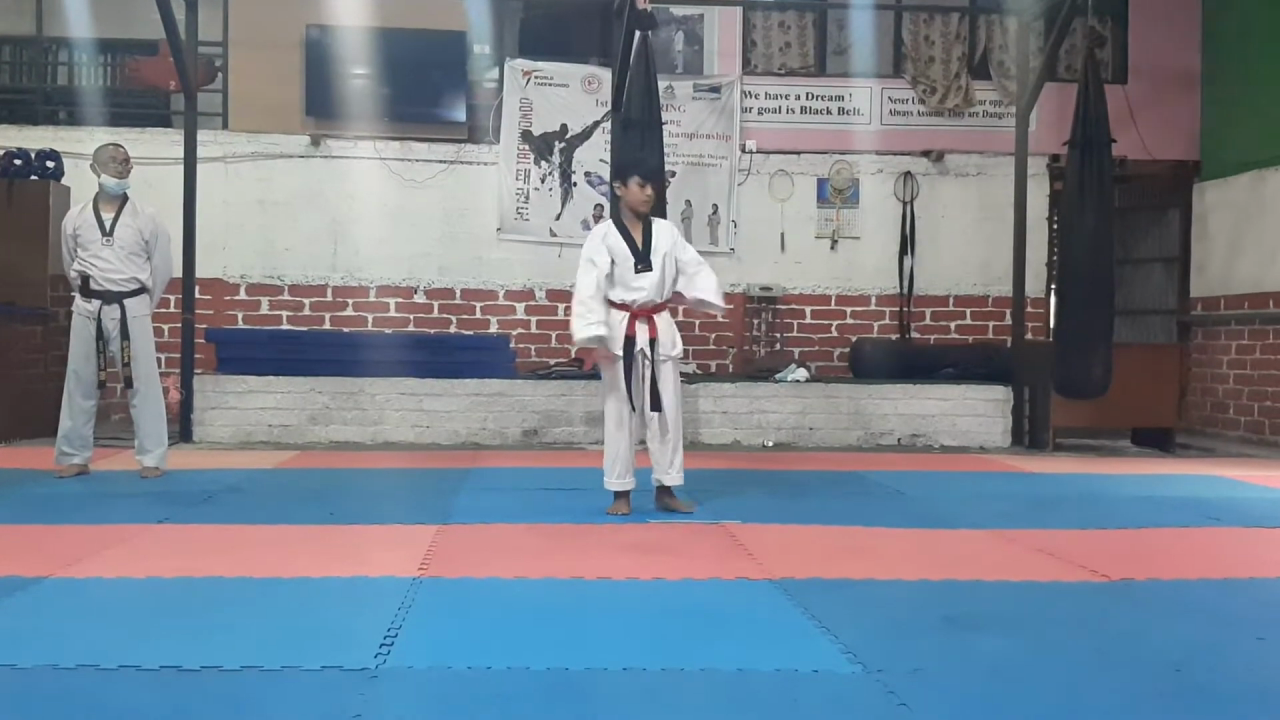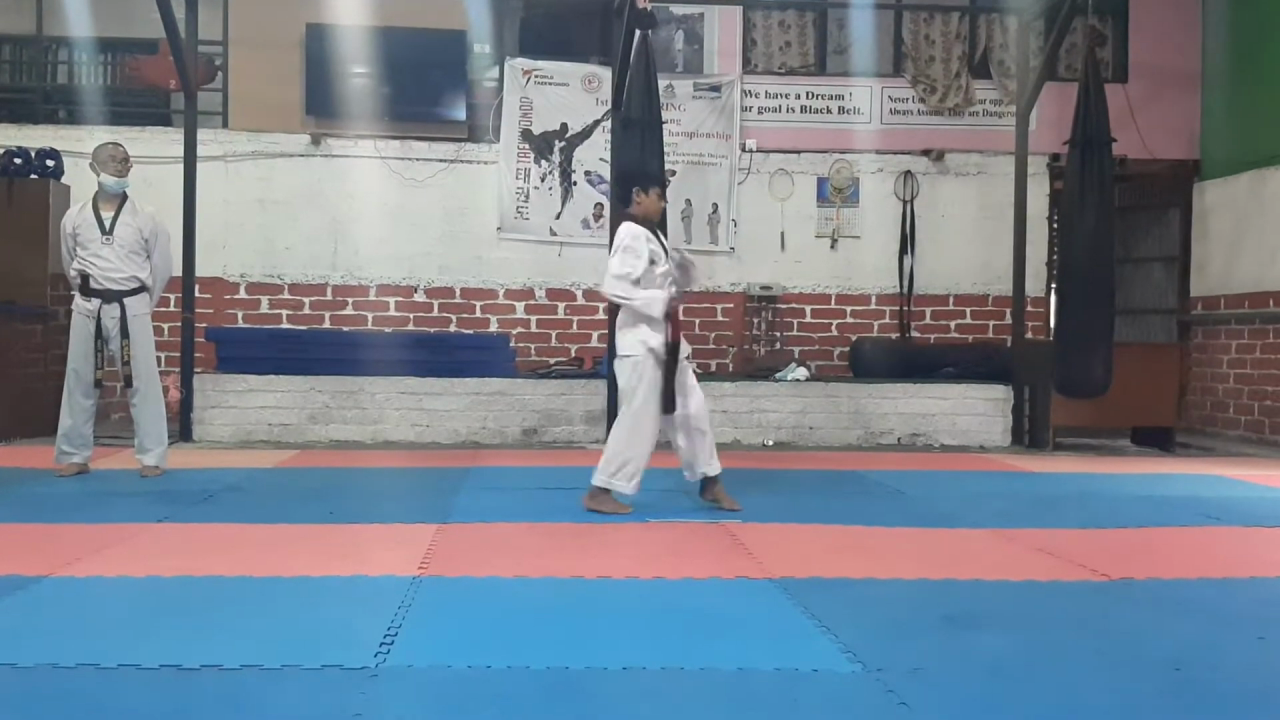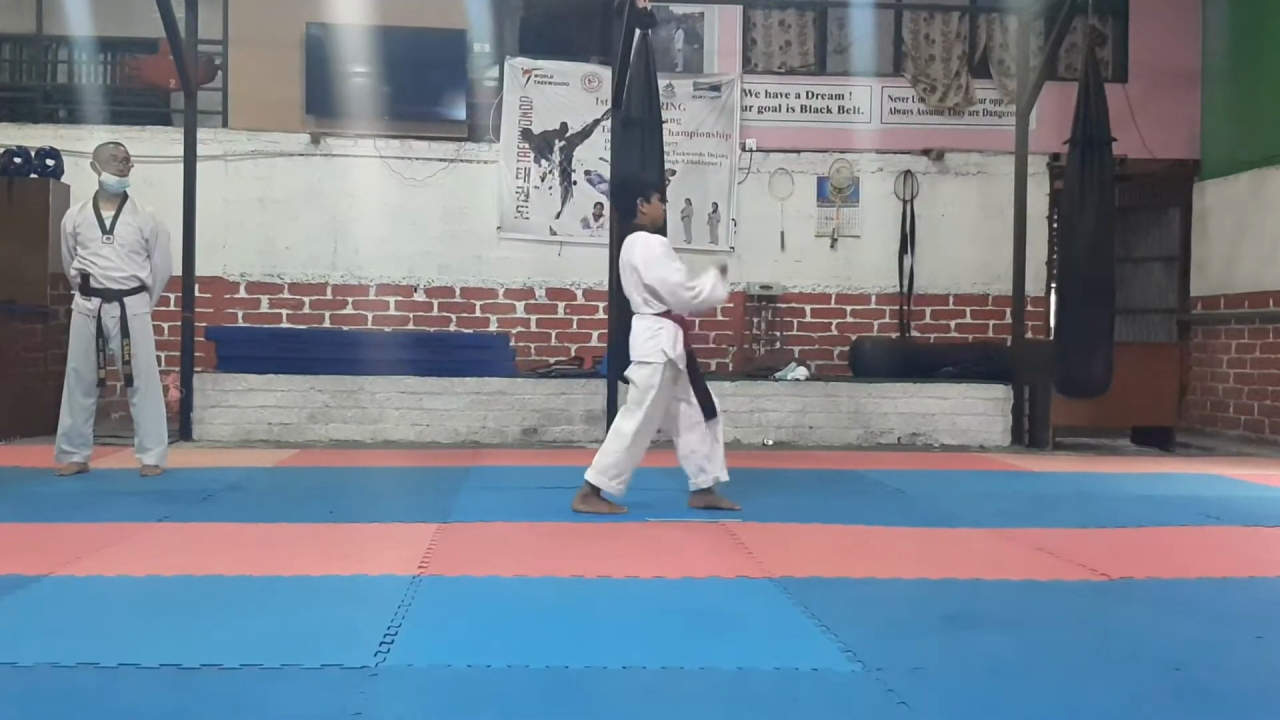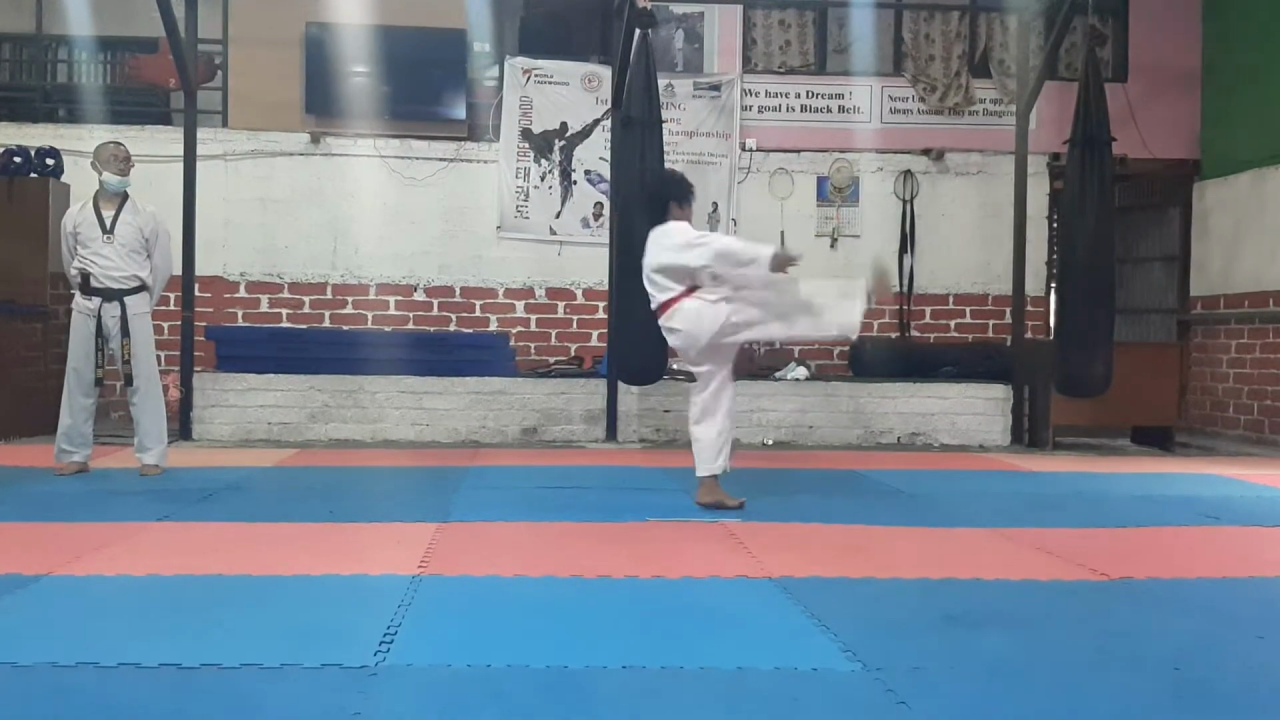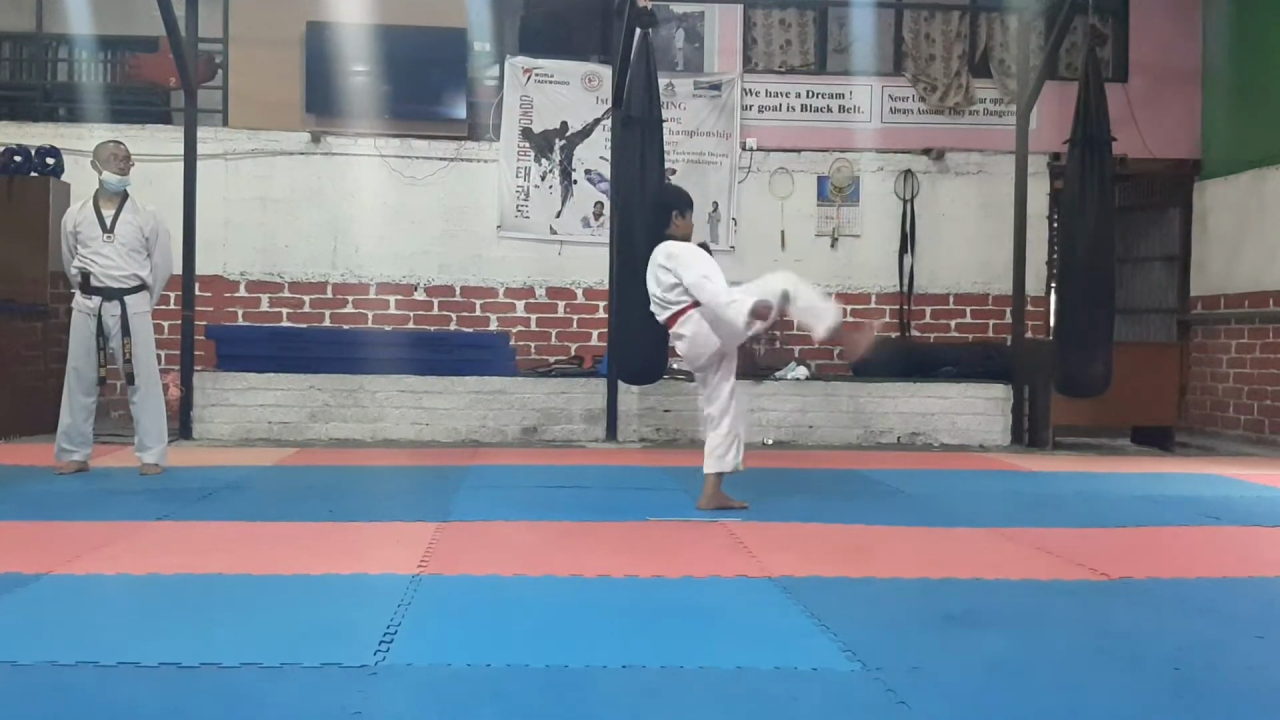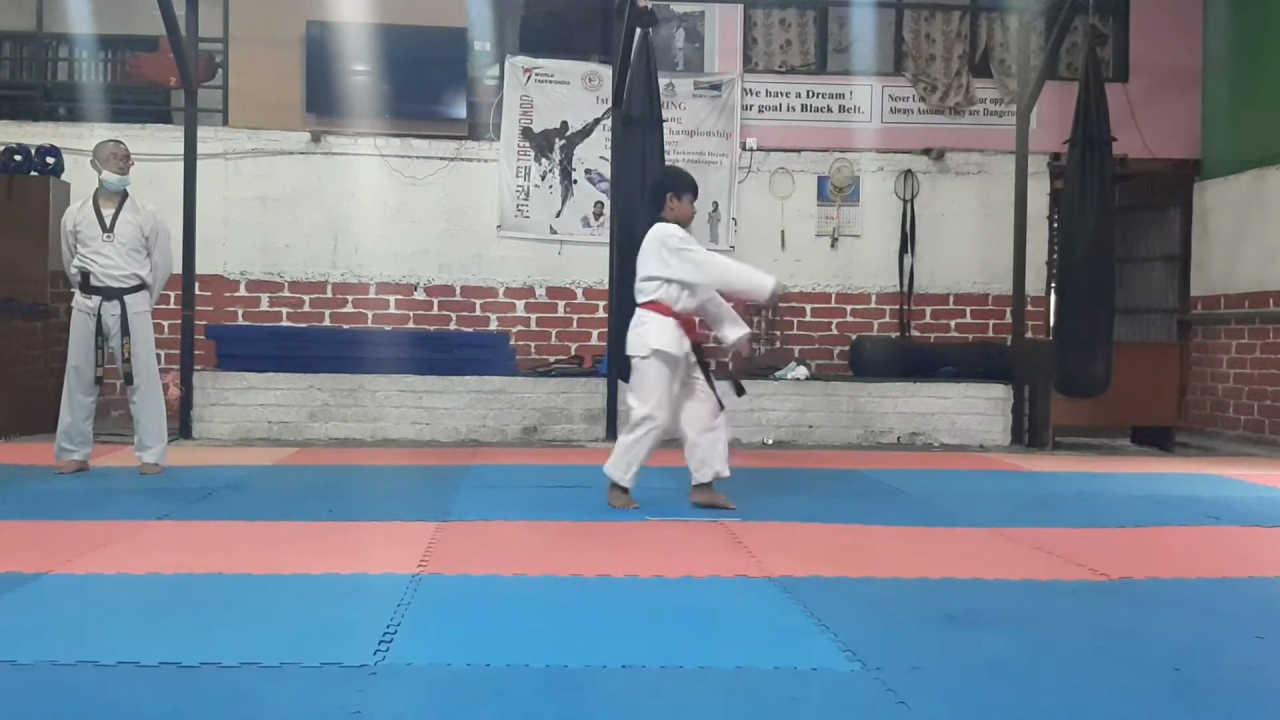
dt=0.4s
person 1, frame 1
left shoulder: (666, 231)
right shoulder: (602, 236)
left elbow: (694, 268)
right elbow: (588, 289)
left wrist: (706, 296)
right wrist: (591, 335)
left hip: (659, 330)
right hip: (619, 332)
left knee: (666, 411)
right knee: (619, 414)
left ankle: (666, 489)
right ankle: (621, 492)
person 1, frame 2
left shoulder: (651, 236)
right shoulder: (632, 235)
left elbow: (679, 280)
right elbow: (616, 289)
left wrist: (683, 270)
right wrist: (662, 301)
left hip: (663, 335)
right hip: (641, 336)
left knee: (691, 411)
right knee: (640, 417)
left ankle: (709, 484)
right ankle: (601, 490)
person 1, frame 3
left shoulder: (635, 245)
right shoulder: (653, 245)
right elbow: (685, 294)
left wrist: (707, 283)
right wrist: (715, 279)
left hip: (665, 342)
right hip: (659, 342)
left knee: (701, 412)
right knee: (638, 420)
left ankle: (704, 489)
right ankle: (588, 493)
person 1, frame 4
left shoulder: (657, 241)
right shoulder: (676, 234)
right elbow: (718, 251)
right wrist: (769, 257)
left hip: (685, 333)
right hip: (707, 314)
left knee: (709, 407)
right knee: (791, 306)
left ankle: (709, 486)
right ankle: (856, 305)
person 1, frame 5
left shoulder: (657, 260)
right shoulder: (678, 252)
right elbow: (708, 289)
right wrist: (750, 307)
left hip: (693, 345)
right hip: (714, 327)
left knee: (720, 414)
right knee: (780, 287)
left ankle: (712, 492)
right ankle: (837, 331)
person 1, frame 6
left shoulder: (670, 240)
right shoulder: (667, 236)
left elbow: (702, 293)
right elbow: (714, 269)
left wrist: (735, 331)
right wrist: (765, 286)
left hip: (673, 339)
right hip: (657, 336)
left knee: (705, 408)
right knee: (650, 416)
left ankle: (704, 485)
right ankle: (617, 484)
person 2, frame 1
left shoulder: (146, 219)
right shoulder: (76, 218)
left elbow: (162, 267)
right elbow: (71, 265)
left wrist: (142, 303)
right wrist: (91, 298)
left hip: (131, 310)
right hip: (89, 310)
left knee: (144, 383)
right knee: (81, 383)
left ankle: (152, 458)
right ankle: (75, 456)
person 2, frame 2
left shoulder: (145, 218)
right shoulder: (75, 217)
left elbow: (161, 266)
right elbow: (71, 265)
left wrist: (142, 302)
right wrist: (91, 297)
left hip: (131, 309)
right hip: (88, 309)
left knee: (143, 382)
right knee: (80, 382)
left ankle: (152, 457)
right ankle: (75, 455)
person 2, frame 3
left shoulder: (145, 217)
right shoulder: (75, 217)
left elbow: (162, 266)
right elbow: (71, 264)
left wrist: (141, 302)
right wrist: (91, 296)
left hip: (131, 308)
right hip: (88, 308)
left knee: (143, 382)
right knee: (80, 382)
left ankle: (152, 456)
right ankle: (74, 454)
person 2, frame 4
left shoulder: (146, 217)
right shoulder: (76, 216)
left elbow: (162, 265)
right elbow: (71, 264)
left wrist: (141, 301)
right wrist: (91, 295)
left hip: (131, 308)
right hip: (88, 308)
left knee: (143, 381)
right knee: (80, 381)
left ankle: (152, 456)
right ankle: (75, 454)
person 2, frame 5
left shoulder: (146, 216)
right shoulder: (75, 215)
left elbow: (162, 265)
right elbow: (71, 263)
left wrist: (142, 300)
right wrist: (91, 294)
left hip: (131, 307)
right hip: (88, 307)
left knee: (143, 380)
right knee: (80, 380)
left ankle: (151, 455)
right ankle: (74, 453)
person 2, frame 6
left shoulder: (146, 215)
right shoulder: (75, 214)
left elbow: (162, 264)
right elbow: (71, 262)
left wrist: (142, 299)
right wrist: (90, 293)
left hip: (131, 306)
right hip: (88, 306)
left knee: (143, 380)
right knee: (80, 379)
left ankle: (151, 454)
right ankle: (74, 452)
